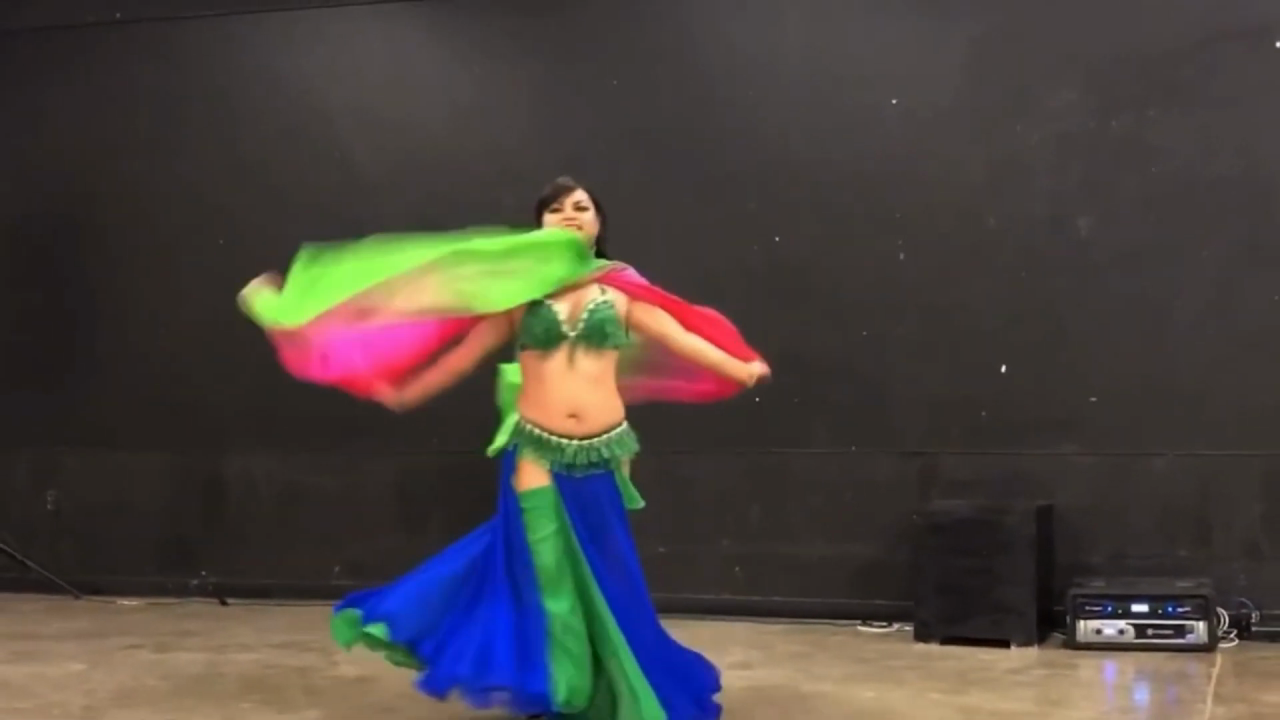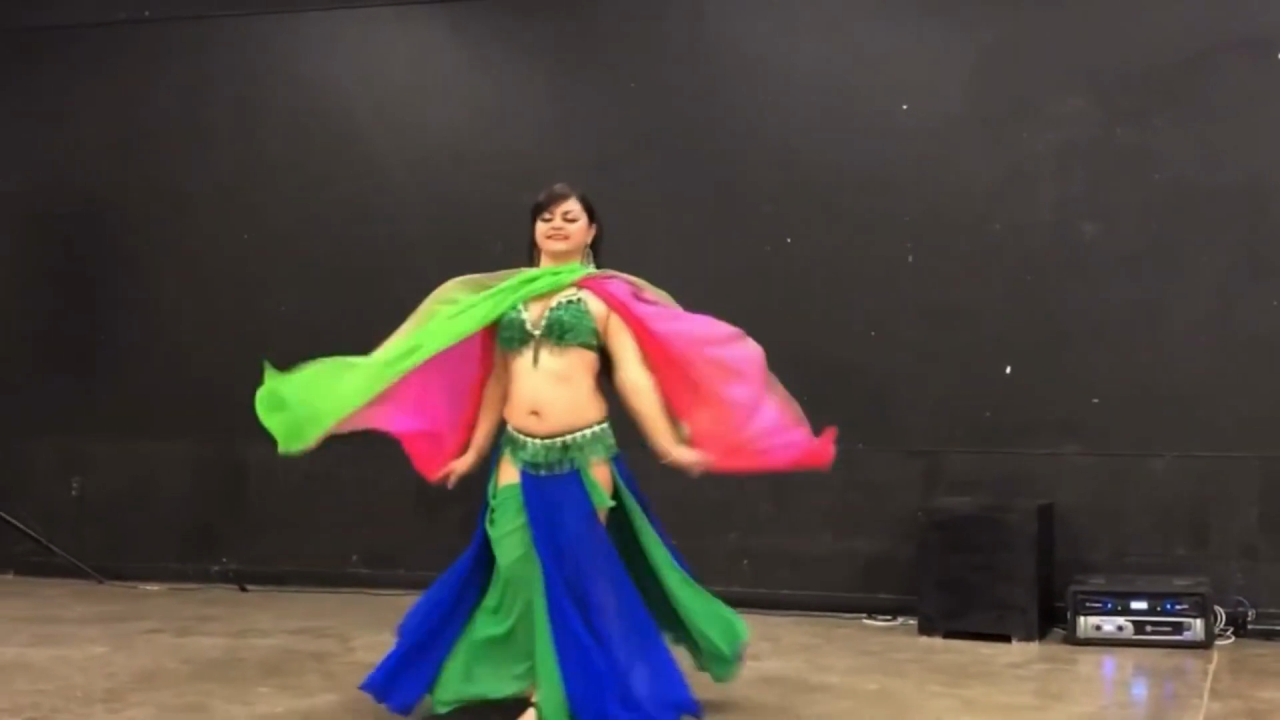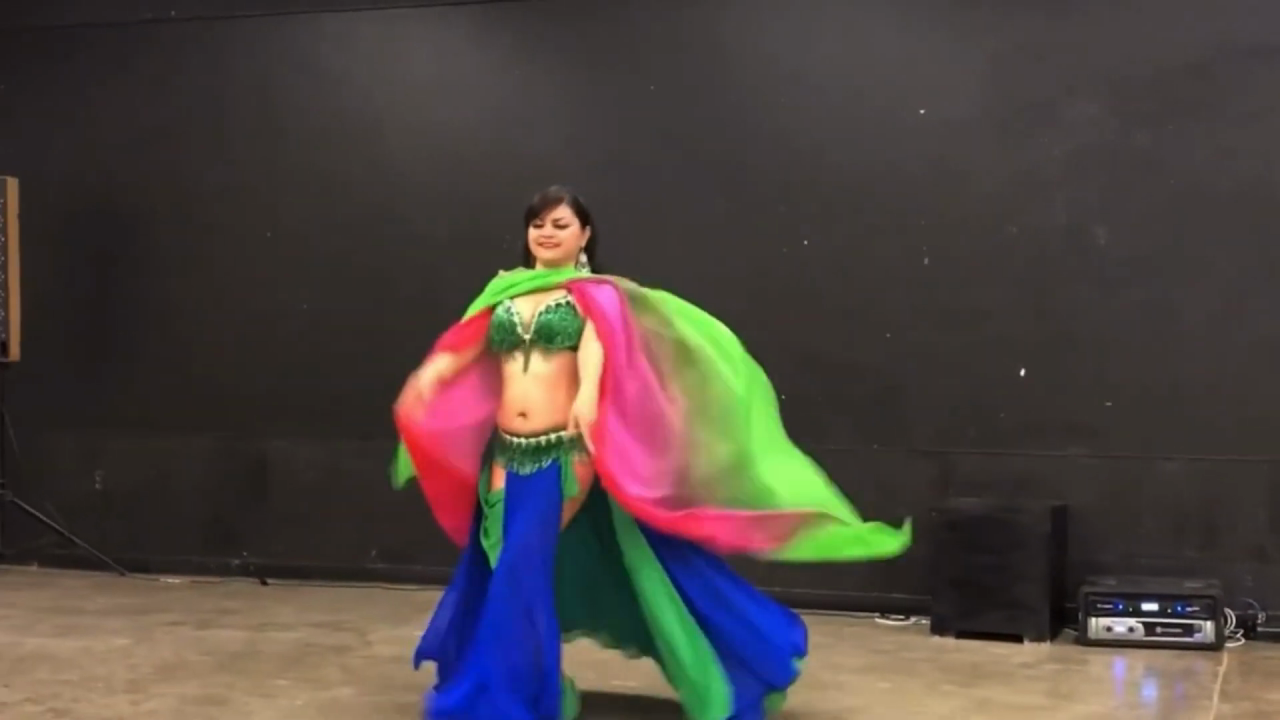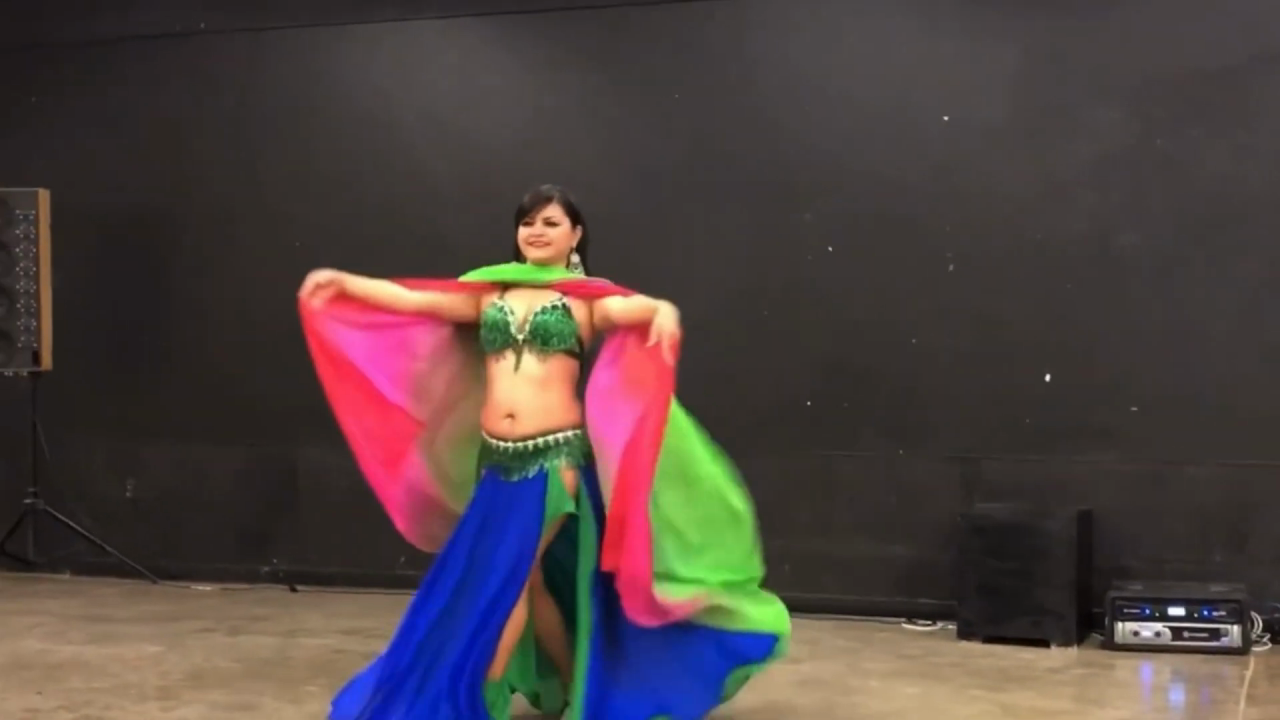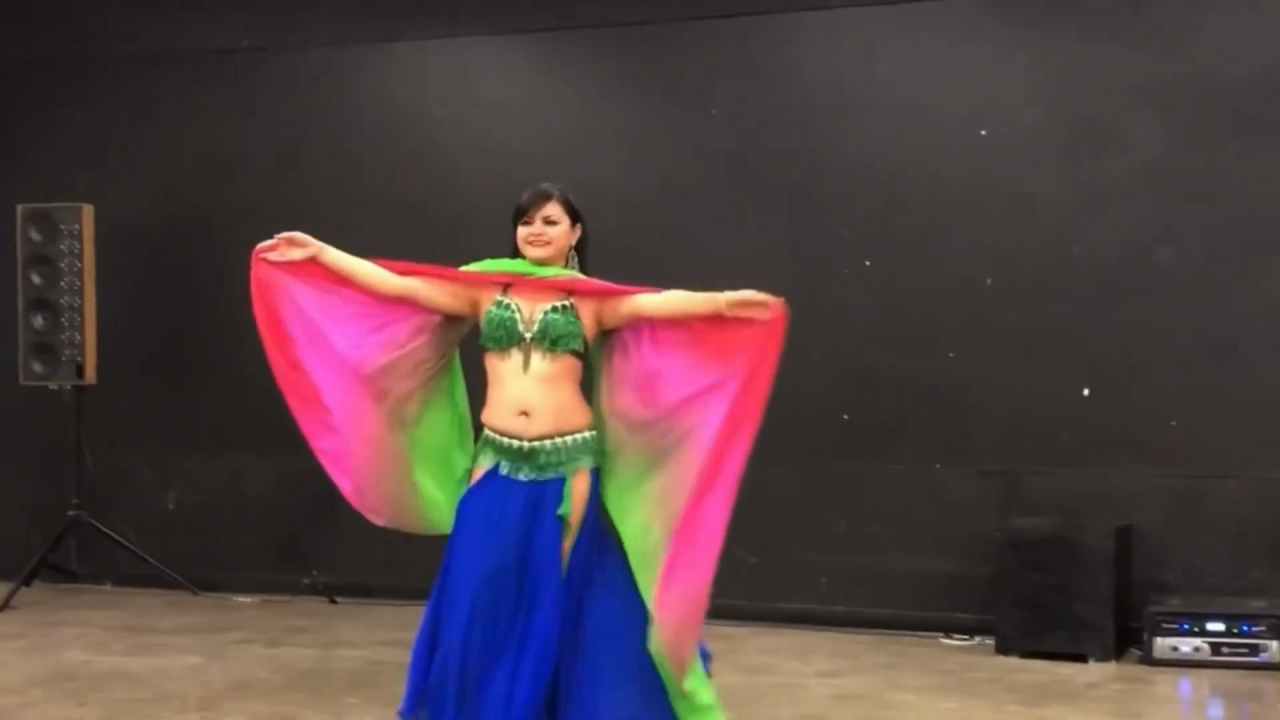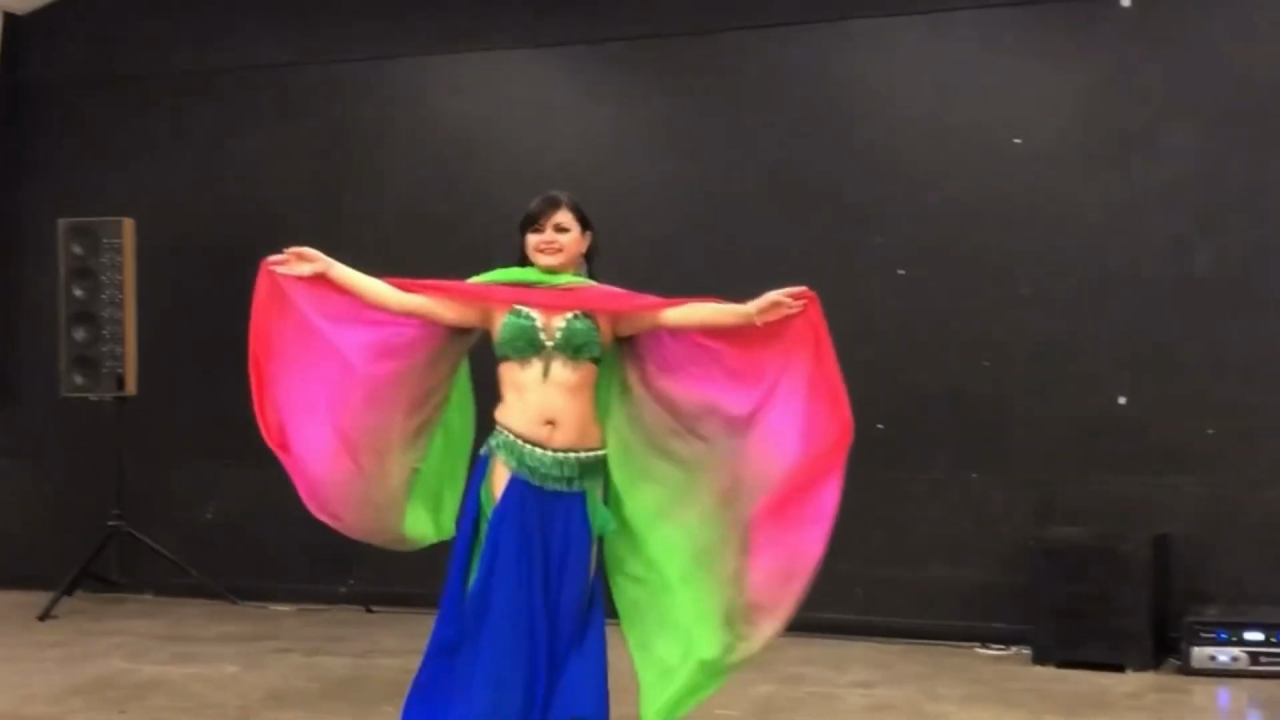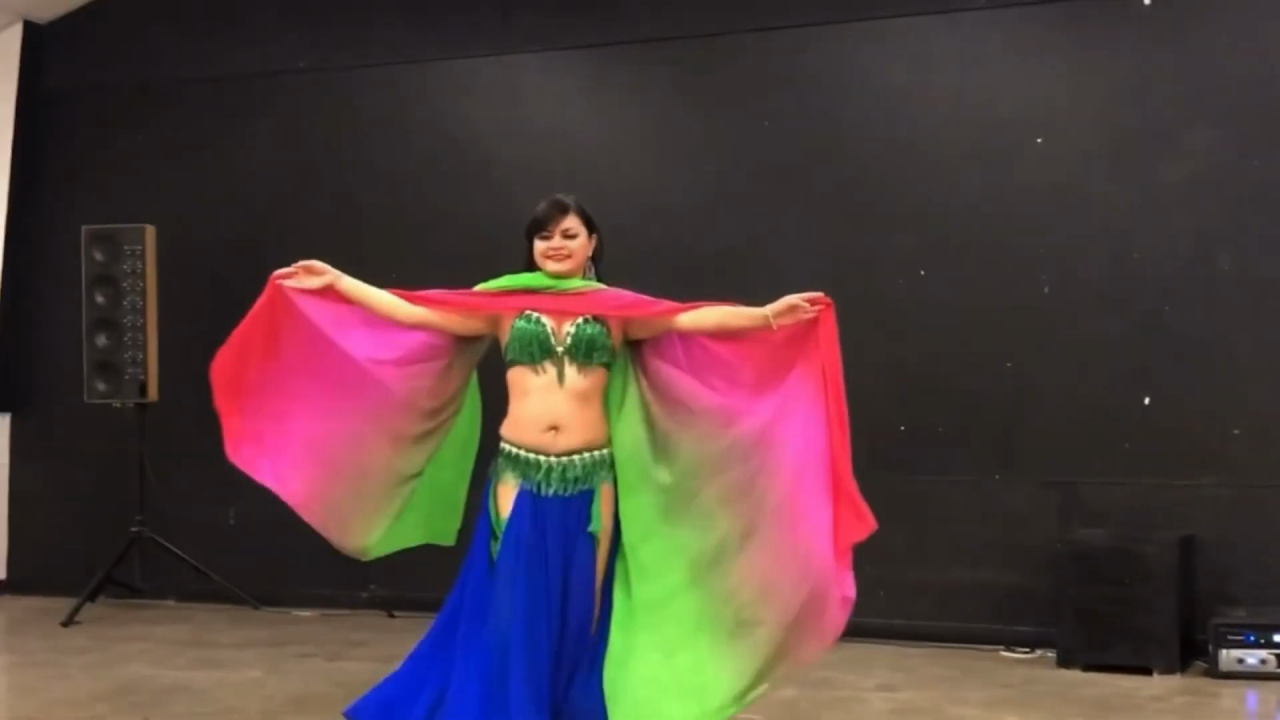
dt=0.3s
person 1, frame 1
left shoulder: (619, 290)
right shoulder: (518, 291)
left elbow: (679, 336)
right elbow: (469, 352)
left wrist: (740, 369)
right wrist: (408, 390)
left hip: (604, 455)
right hip: (537, 452)
left knee: (604, 579)
right knee: (540, 574)
person 1, frame 2
left shoulder: (604, 295)
right shoulder: (502, 294)
left elbow: (633, 372)
right elbow: (496, 377)
left wrist: (670, 442)
right wrist: (472, 449)
left hip: (580, 451)
right hip: (518, 454)
left knee: (584, 573)
right knee: (515, 570)
person 1, frame 3
left shoulder: (594, 295)
right shoulder: (504, 294)
left elbow: (596, 349)
right elbow: (461, 351)
left wrist: (588, 396)
right wrist: (427, 379)
left hip: (565, 452)
right hip: (508, 452)
left knee: (524, 571)
right knee: (508, 568)
person 1, frame 4
left shoulder: (588, 297)
right shoulder: (489, 292)
left elbow: (637, 308)
right elbow: (412, 299)
left wrist: (663, 312)
right wrist: (344, 282)
left hip: (558, 454)
right hip: (497, 458)
left knee: (510, 578)
right knee: (531, 579)
person 1, frame 5
left shoulder: (593, 298)
right shoulder: (483, 289)
left elbow: (658, 303)
right elbow: (394, 285)
left wrist: (721, 303)
right wrist: (319, 251)
left hip: (567, 458)
right hip: (496, 457)
left knee: (541, 592)
right knee: (476, 588)
person 1, frame 6
left shoulder: (605, 306)
right shoulder: (493, 299)
left elbow: (679, 316)
right elbow: (405, 303)
left wrist: (751, 314)
right wrist: (328, 270)
left hip: (582, 474)
right hip: (510, 462)
left knee: (568, 610)
right knee: (503, 603)
person 1, frame 7
left shoulder: (616, 310)
right shoulder: (501, 305)
left elbow: (691, 319)
right elbow: (409, 312)
left wrist: (766, 316)
right wrist: (336, 282)
left hip: (590, 480)
right hip: (519, 476)
left knee: (579, 618)
right knee: (512, 612)
